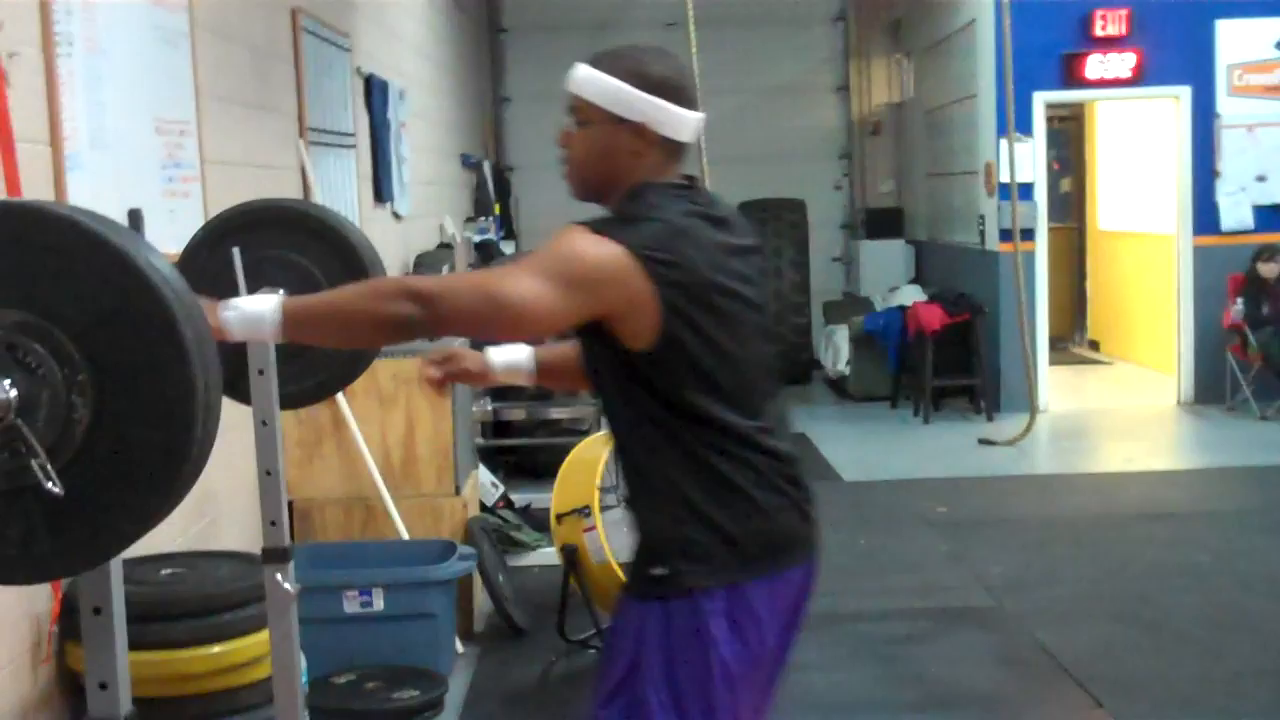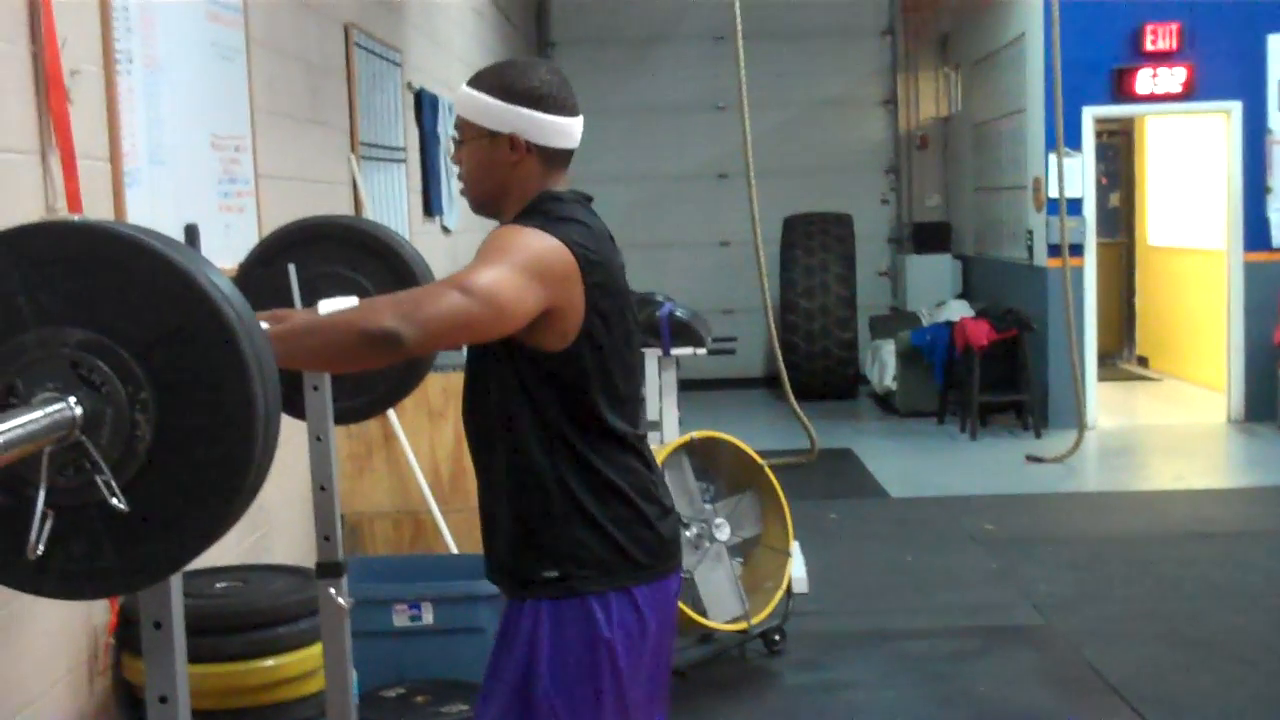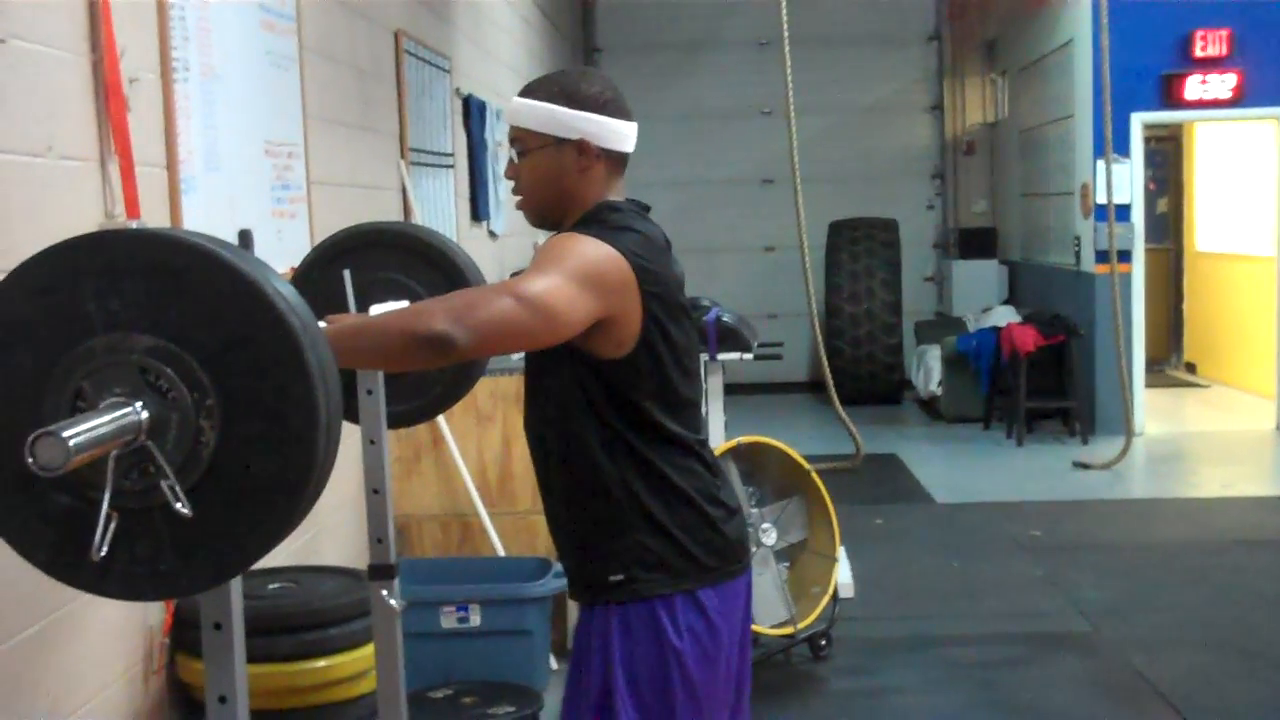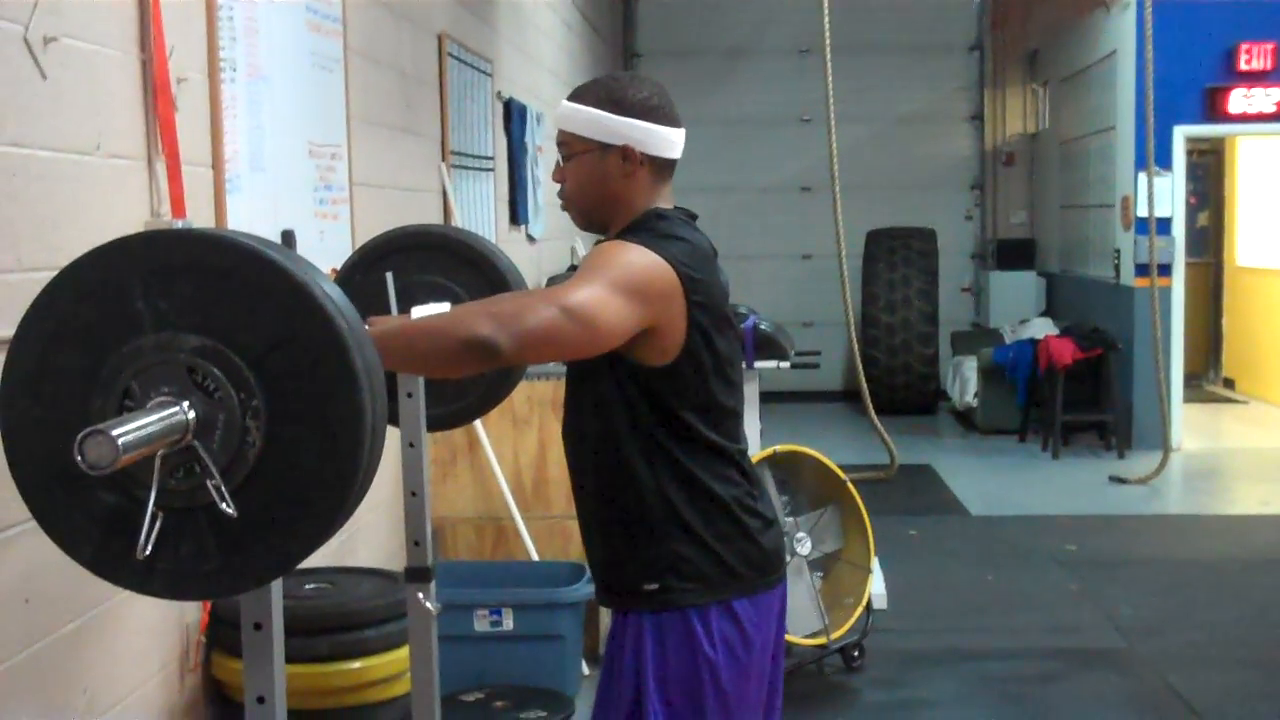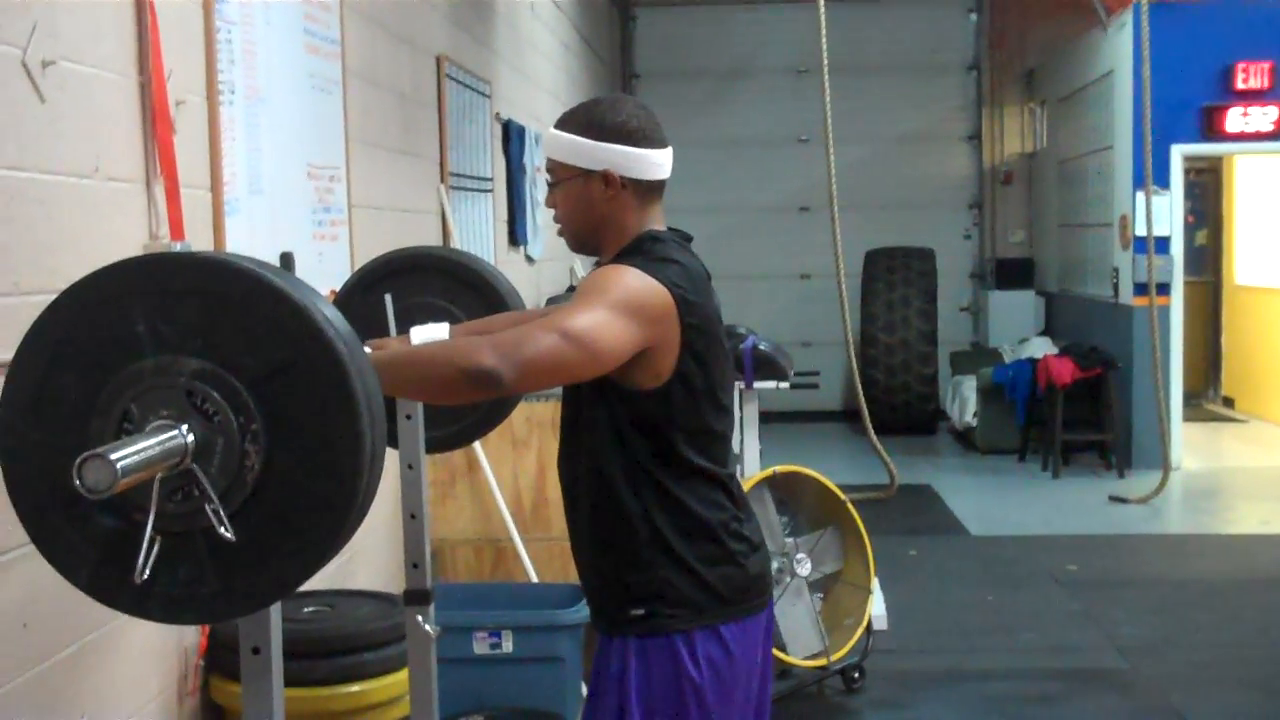
dt=0.7s
person 1, frame 1
left shoulder: (615, 258)
right shoulder: (713, 229)
left elbow: (422, 310)
left wrist: (239, 316)
right wrist: (507, 364)
left hip: (709, 563)
right hip: (759, 539)
person 1, frame 2
left shoulder: (538, 251)
right shoulder: (566, 237)
left elbow: (395, 331)
right elbow: (433, 311)
right wrist: (308, 323)
left hip: (585, 574)
right hip: (617, 555)
person 1, frame 3
left shoulder: (596, 259)
right shoulder: (624, 242)
left elbow: (449, 331)
right elbow: (493, 308)
right wrist: (347, 326)
left hip: (658, 577)
right hip: (683, 557)
person 1, frame 4
left shoulder: (643, 267)
right shoulder: (668, 250)
left elbow: (493, 338)
right elbow: (541, 308)
right wrist: (401, 327)
left hip: (693, 588)
right hip: (720, 567)
person 1, frame 5
left shoulder: (637, 290)
right shoulder: (664, 271)
left elbow: (493, 366)
right elbow: (546, 325)
right wrist: (413, 347)
left hip: (677, 611)
right hip: (712, 588)
